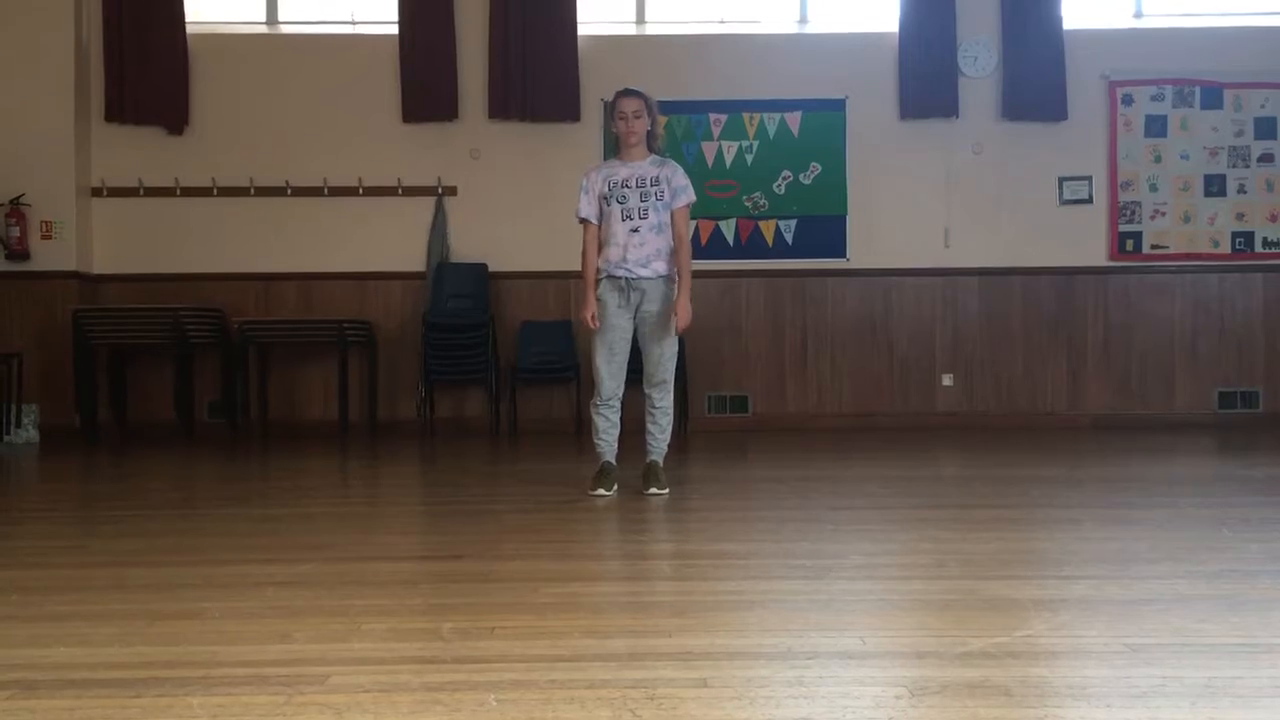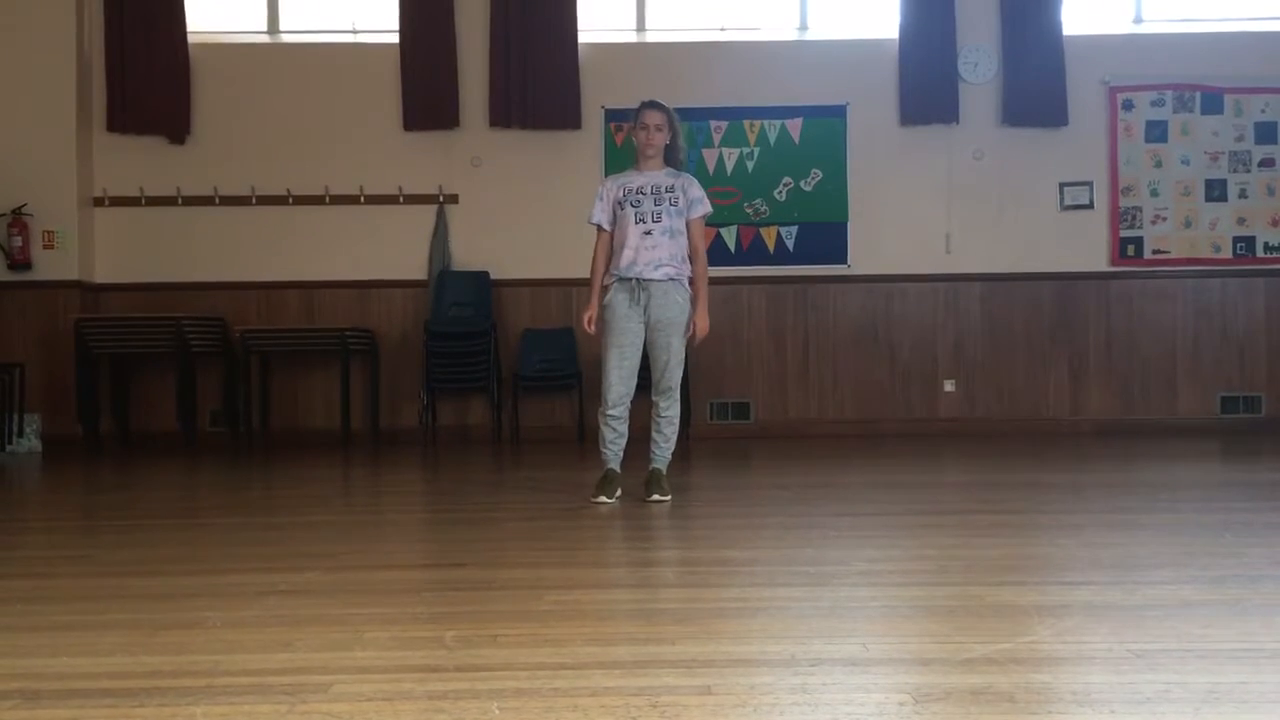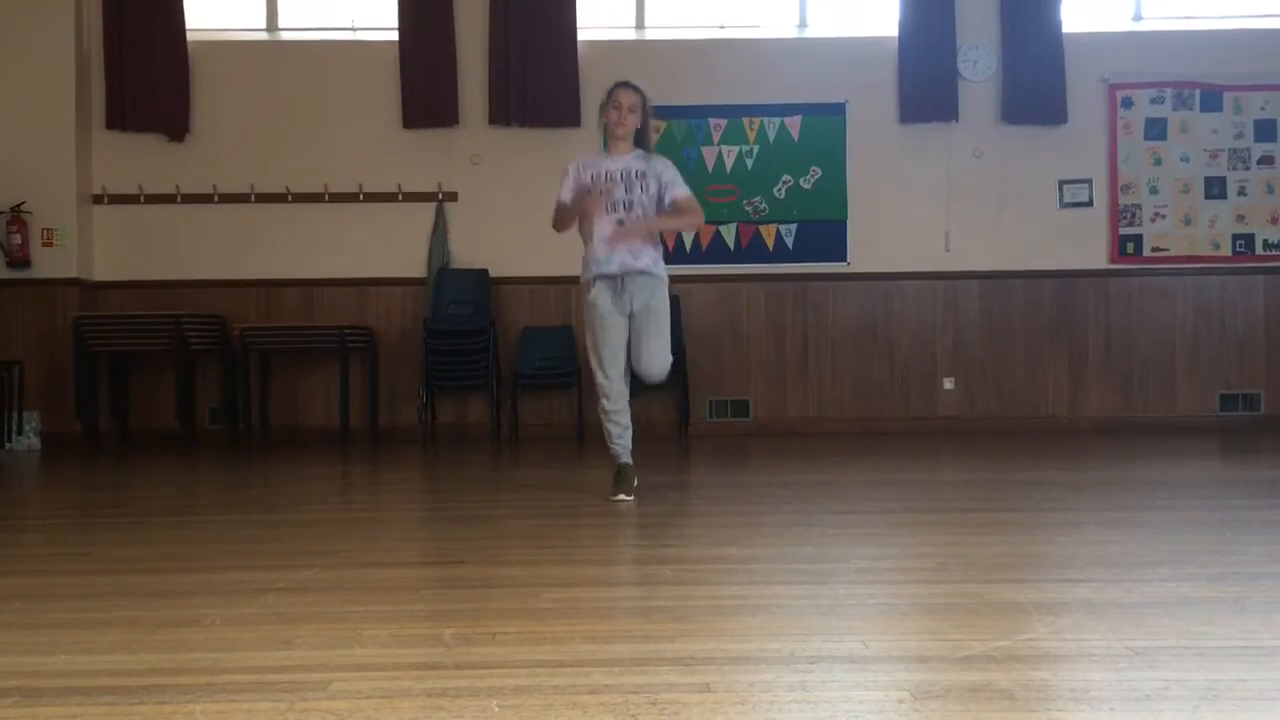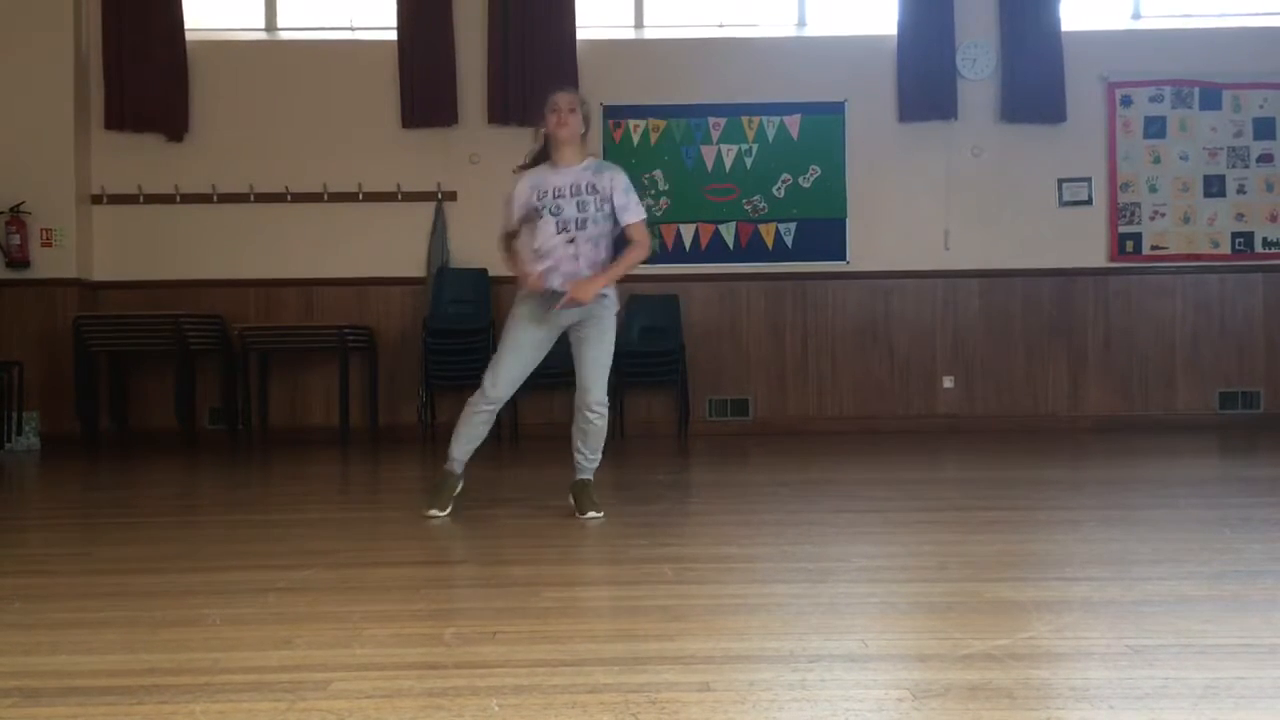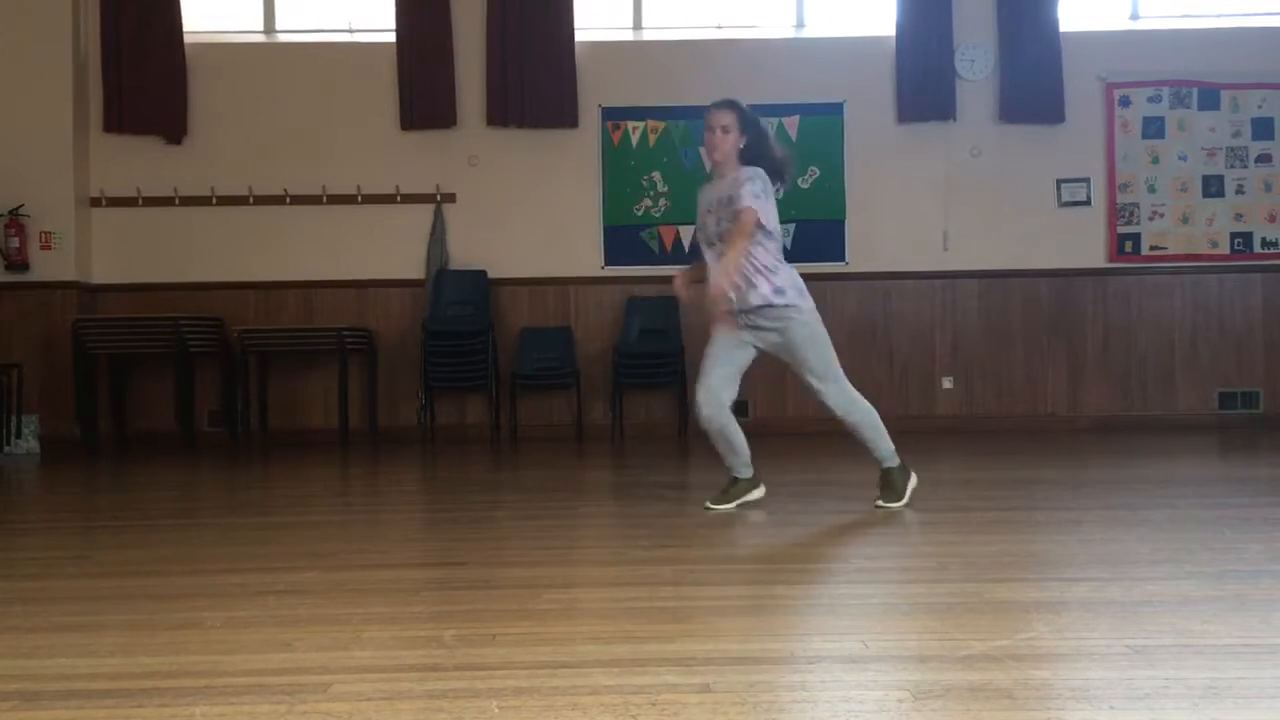
dt=1s
person 1, frame 1
left shoulder: (669, 172)
right shoulder: (597, 177)
left elbow: (682, 239)
right elbow: (591, 241)
left wrist: (683, 295)
right wrist: (590, 296)
left hip: (658, 286)
right hip: (612, 287)
left knee: (659, 380)
right knee: (607, 381)
left ankle: (654, 462)
right ankle: (606, 462)
person 1, frame 2
left shoulder: (685, 185)
right shoulder: (613, 186)
left elbow: (698, 250)
right elbow: (602, 247)
left wrist: (701, 306)
right wrist: (593, 300)
left hip: (670, 291)
right hip: (623, 291)
left knee: (667, 387)
right knee: (615, 387)
left ankle: (658, 468)
right ankle: (611, 469)
person 1, frame 3
left shoulder: (657, 166)
right shoulder: (582, 168)
left elbow: (695, 217)
right elbow: (559, 222)
left wrist: (649, 226)
right wrist: (580, 211)
left hip: (648, 277)
right hip: (603, 282)
left knee: (653, 368)
right knee: (610, 383)
left ankle: (644, 359)
right ankle: (623, 463)
person 1, frame 4
left shoulder: (610, 177)
right shoulder: (529, 181)
left elbow: (640, 243)
right elbow: (509, 238)
left wrist: (599, 281)
right wrist: (520, 268)
left hip: (593, 302)
right hip: (537, 300)
left knee: (593, 398)
right knee: (492, 393)
left ankle: (582, 481)
right ankle: (452, 472)
person 1, frame 5
left shoulder: (752, 180)
right shoulder: (708, 194)
left elbow: (745, 231)
left wrist: (721, 283)
right wrist: (689, 274)
left hip: (783, 308)
right hip: (736, 316)
left knee: (836, 395)
right knee: (709, 406)
left ankle: (894, 468)
right ankle: (744, 479)
